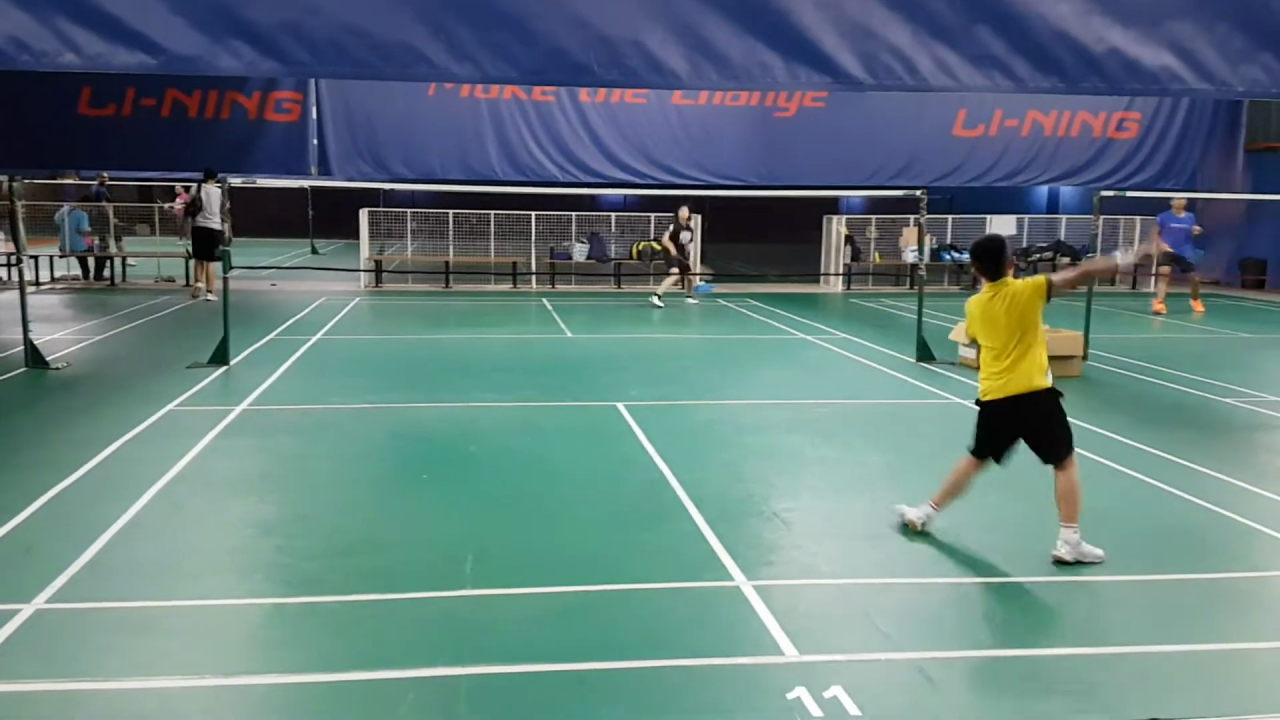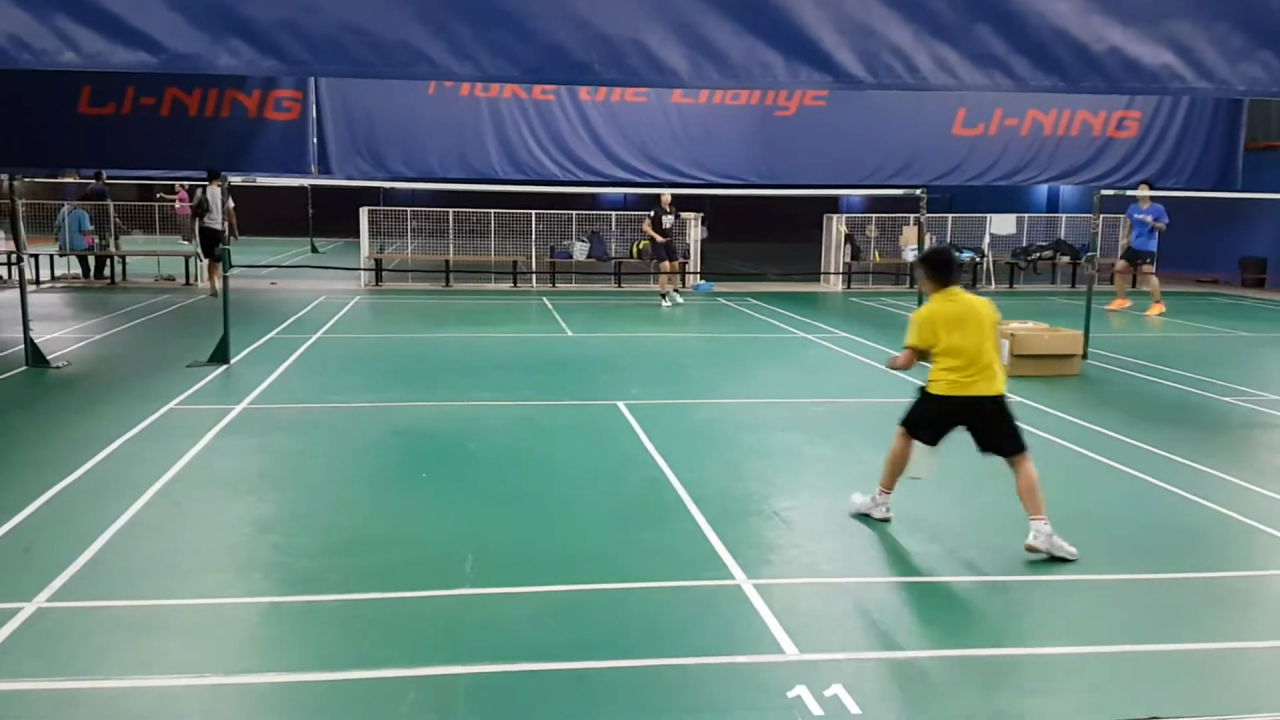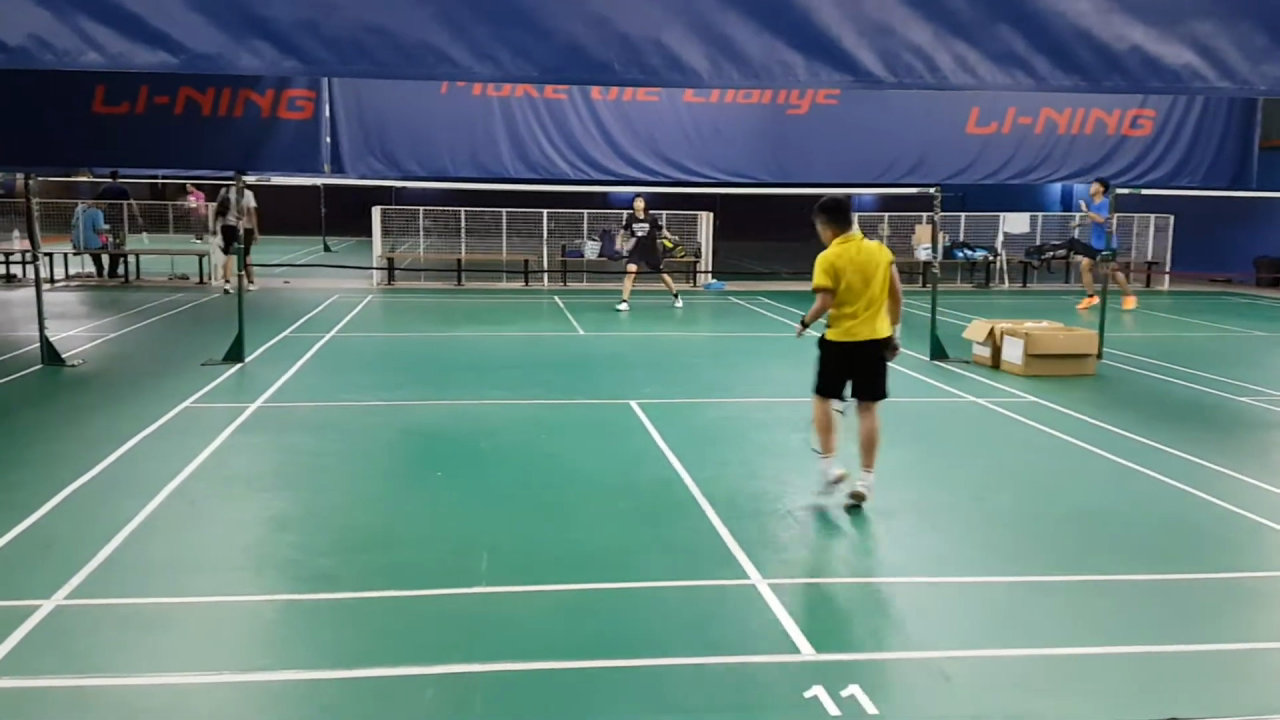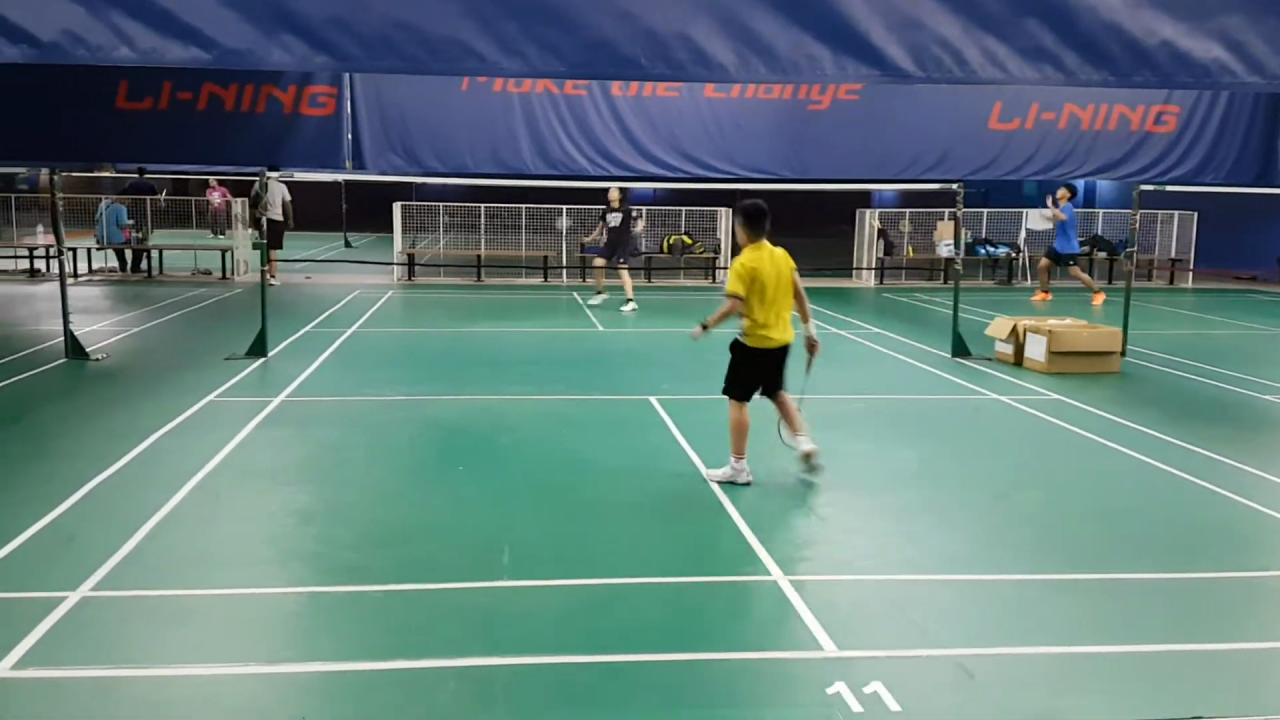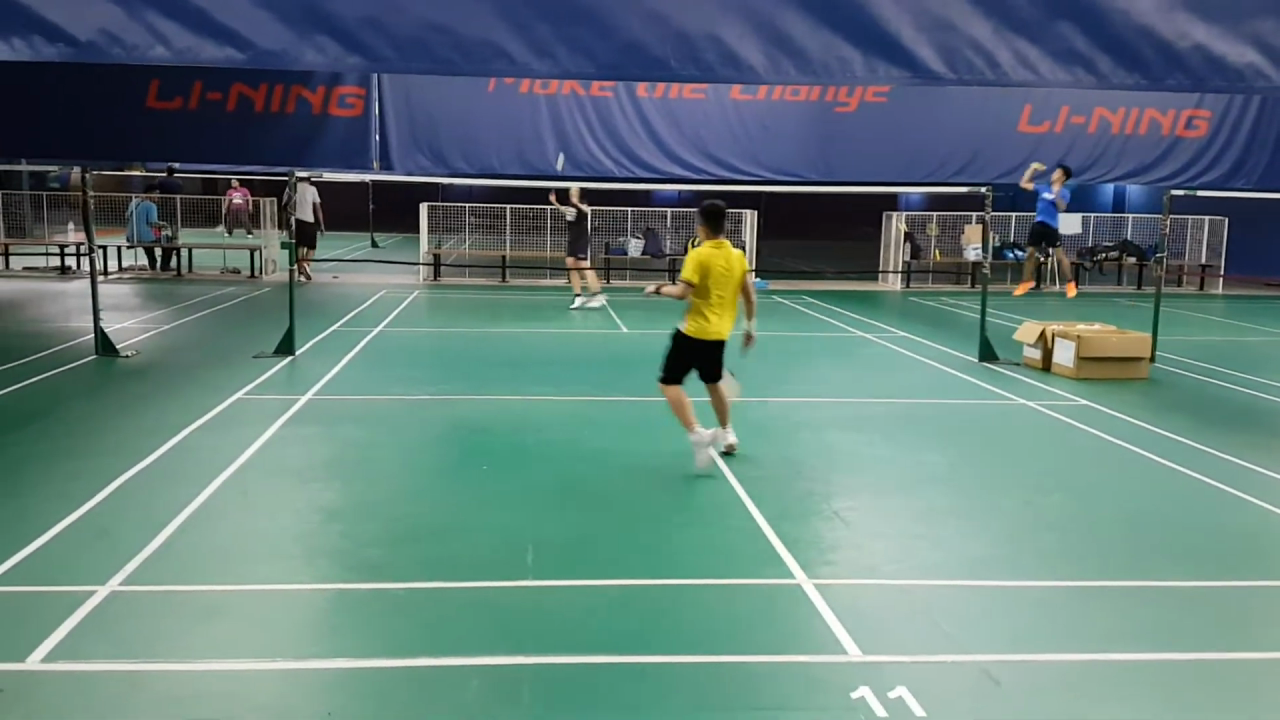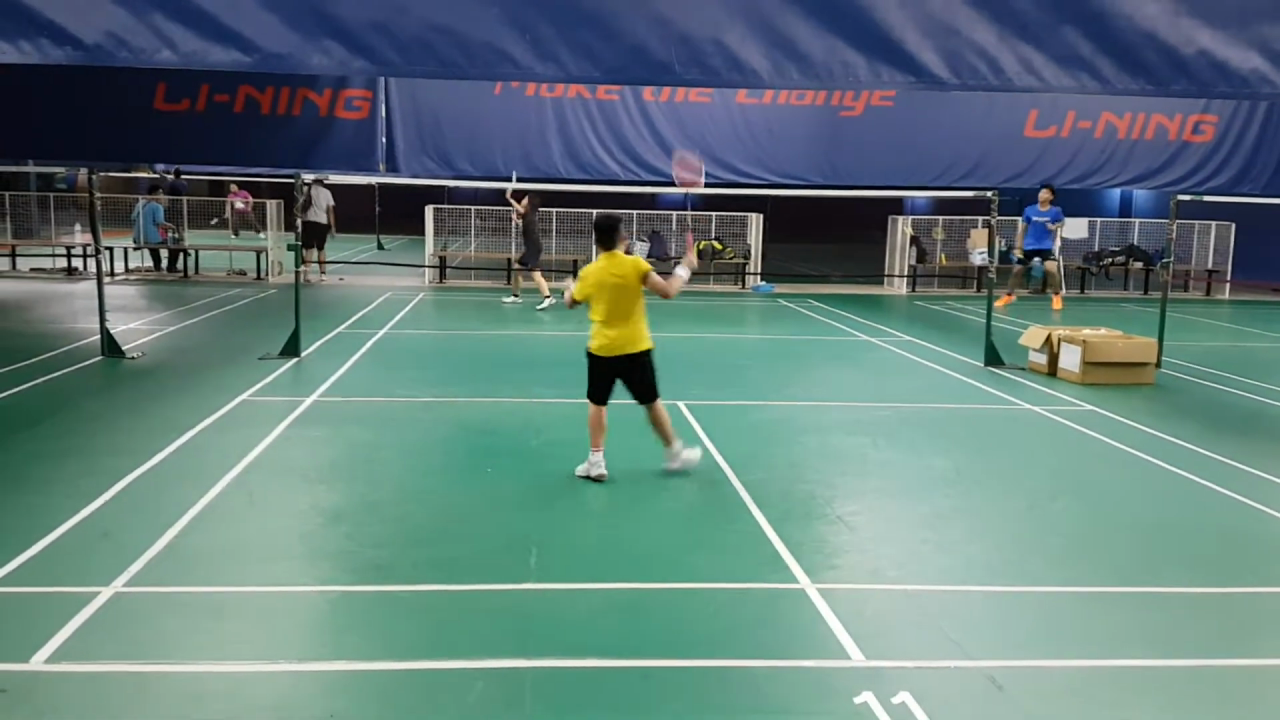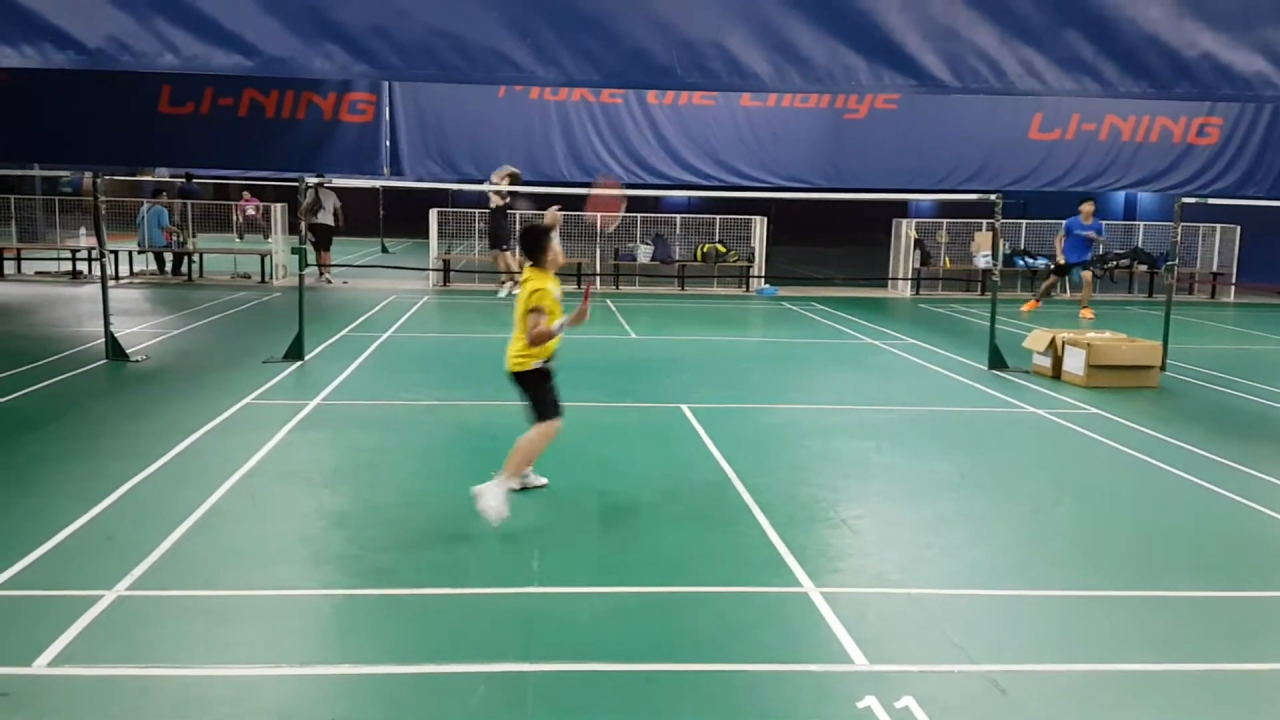
dt=0.4s
person 1, frame 1
left shoulder: (975, 306)
right shoulder: (1027, 290)
right elbow: (1079, 274)
right wrist: (1119, 261)
left hip: (993, 396)
right hip: (1034, 393)
left knee: (976, 461)
right knee: (1065, 464)
left ankle: (922, 513)
right ankle: (1069, 541)
person 1, frame 2
left shoulder: (925, 315)
right shoulder: (985, 306)
left elbow: (906, 362)
right elbow: (989, 351)
left wrist: (896, 360)
left hip: (944, 392)
right hip: (988, 394)
left knee: (905, 435)
right knee: (1021, 461)
left ankle: (879, 503)
right ankle: (1042, 531)
person 1, frame 3
left shoulder: (828, 259)
right shoulder: (880, 250)
left elbow: (823, 304)
right elbow: (896, 293)
left wrist: (805, 322)
right wrist: (891, 330)
left hip: (843, 342)
right hip: (878, 339)
left knee: (823, 400)
right knee: (867, 409)
left ankle: (831, 465)
right ankle: (865, 480)
person 1, frame 4
left shoulder: (742, 264)
right shoulder: (784, 257)
left elbow: (734, 307)
right elbow: (801, 297)
left wrist: (706, 326)
right wrist: (809, 332)
left hip: (754, 343)
right hip: (782, 340)
left knee: (737, 402)
right knee: (778, 394)
left ankle: (738, 468)
right ankle: (805, 442)
person 1, frame 5
left shoulder: (698, 256)
right shoulder: (738, 256)
left elbow: (682, 292)
right elbow: (749, 297)
left wrist: (657, 289)
right wrist: (750, 328)
left hip: (694, 333)
right hip: (719, 334)
left knee: (669, 384)
right knee: (714, 383)
left ankle: (697, 434)
right ankle: (727, 434)
person 1, frame 6
left shoulder: (588, 273)
right shoulder: (634, 266)
left elbow: (572, 301)
right elbow: (668, 291)
left wrist: (568, 289)
right wrist: (686, 268)
left hip: (600, 349)
right hip: (634, 348)
left knee: (596, 403)
right knee: (652, 402)
left ankle: (596, 461)
right ankle: (675, 453)
person 1, frame 7
left shoulder: (534, 273)
right shoulder: (541, 290)
left elbow: (540, 239)
right elbow: (535, 337)
left wrist: (548, 223)
right wrist: (569, 320)
left hip: (530, 364)
right hip: (530, 366)
left knee: (542, 419)
right knee: (550, 425)
left ankle: (521, 473)
right ankle: (495, 489)
